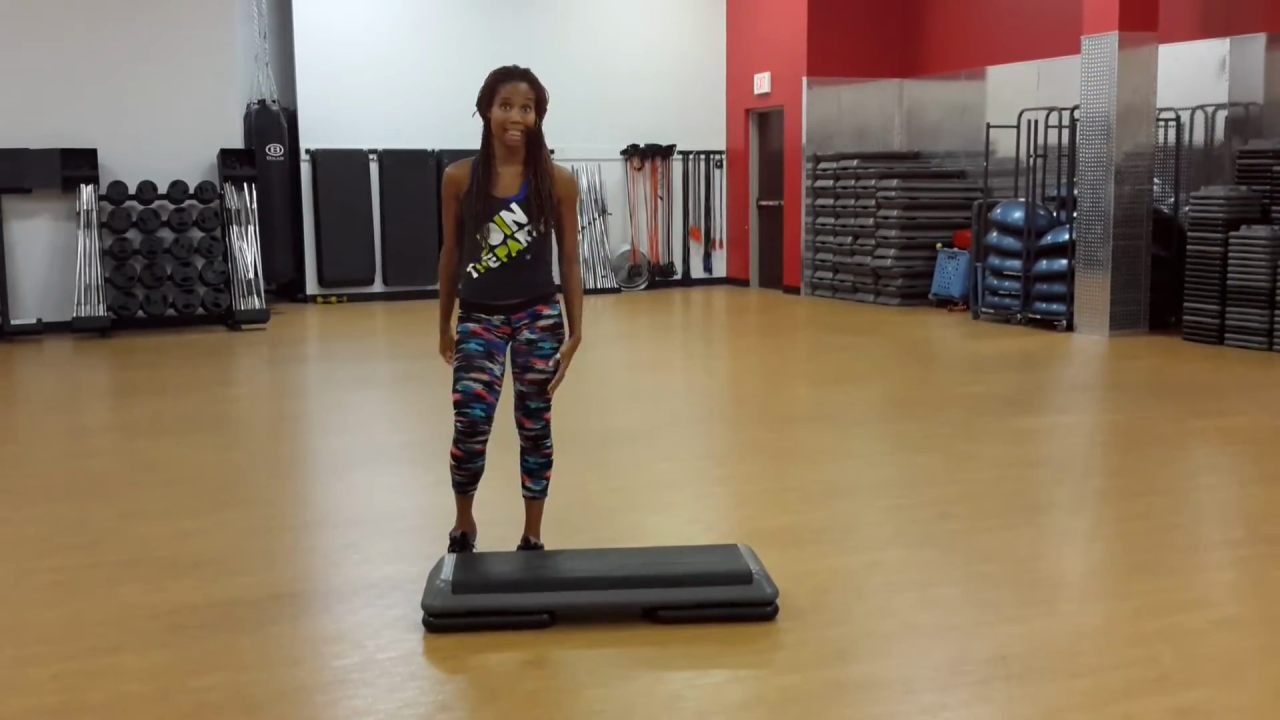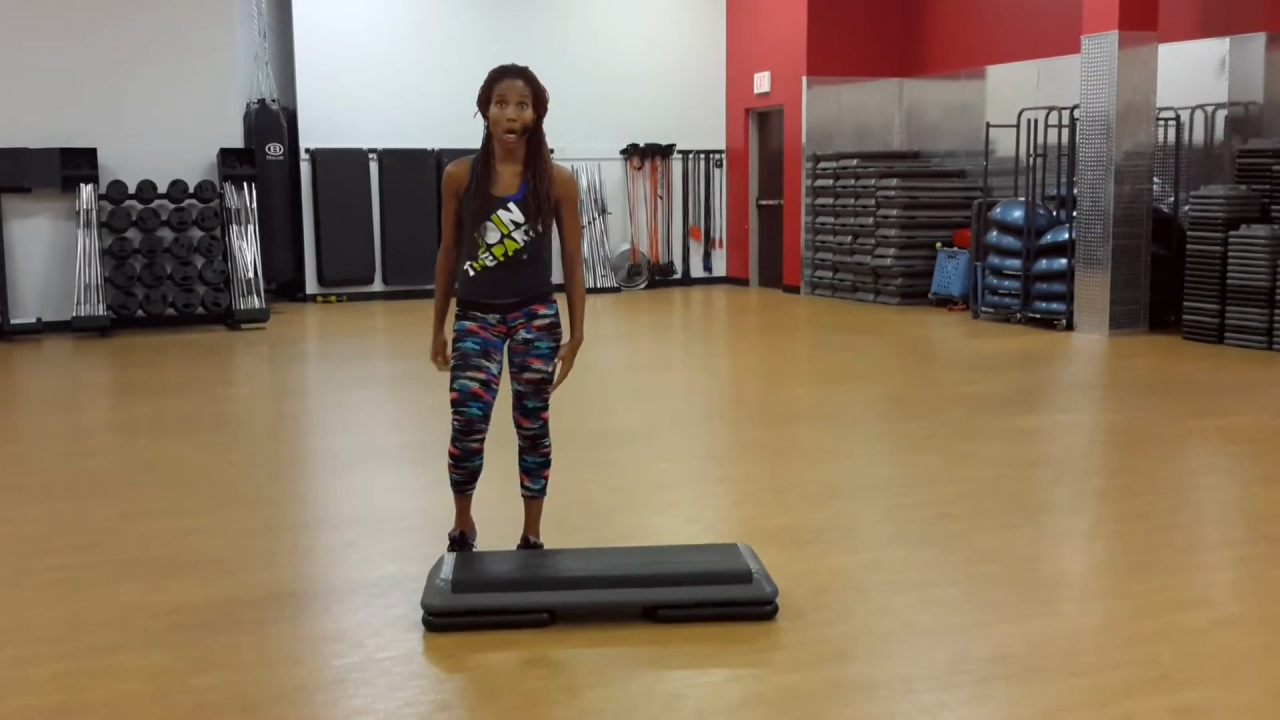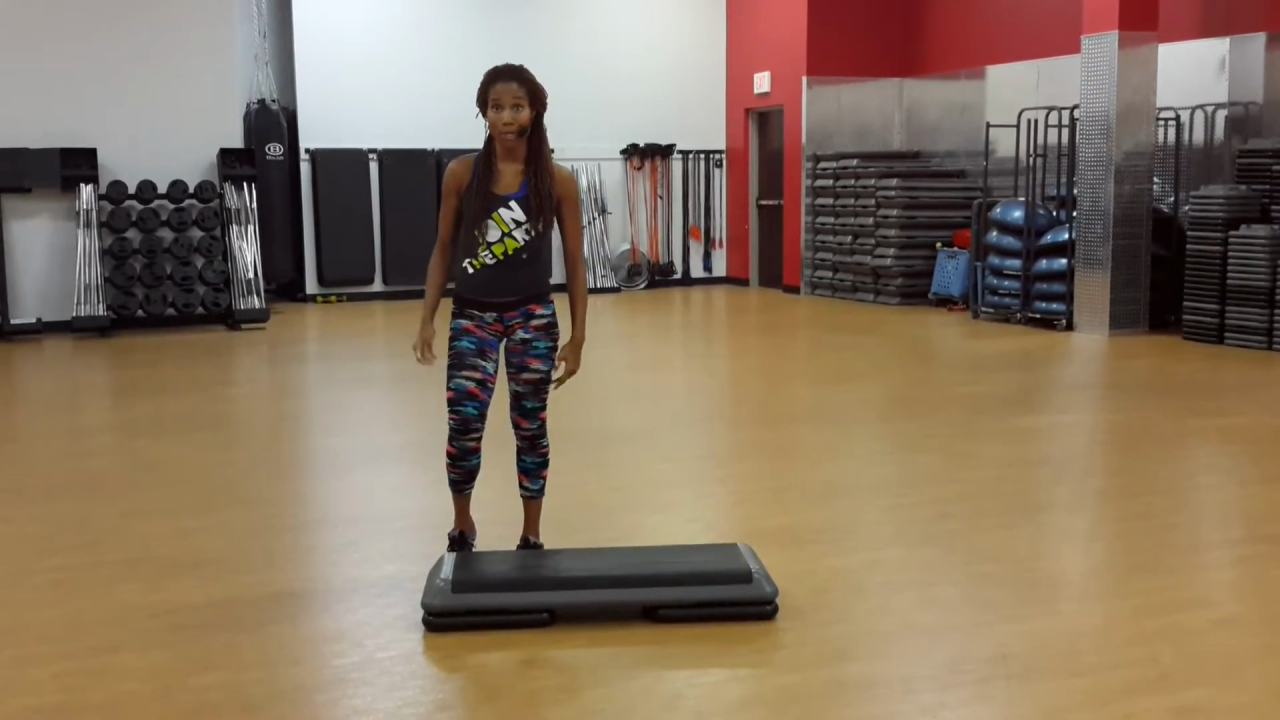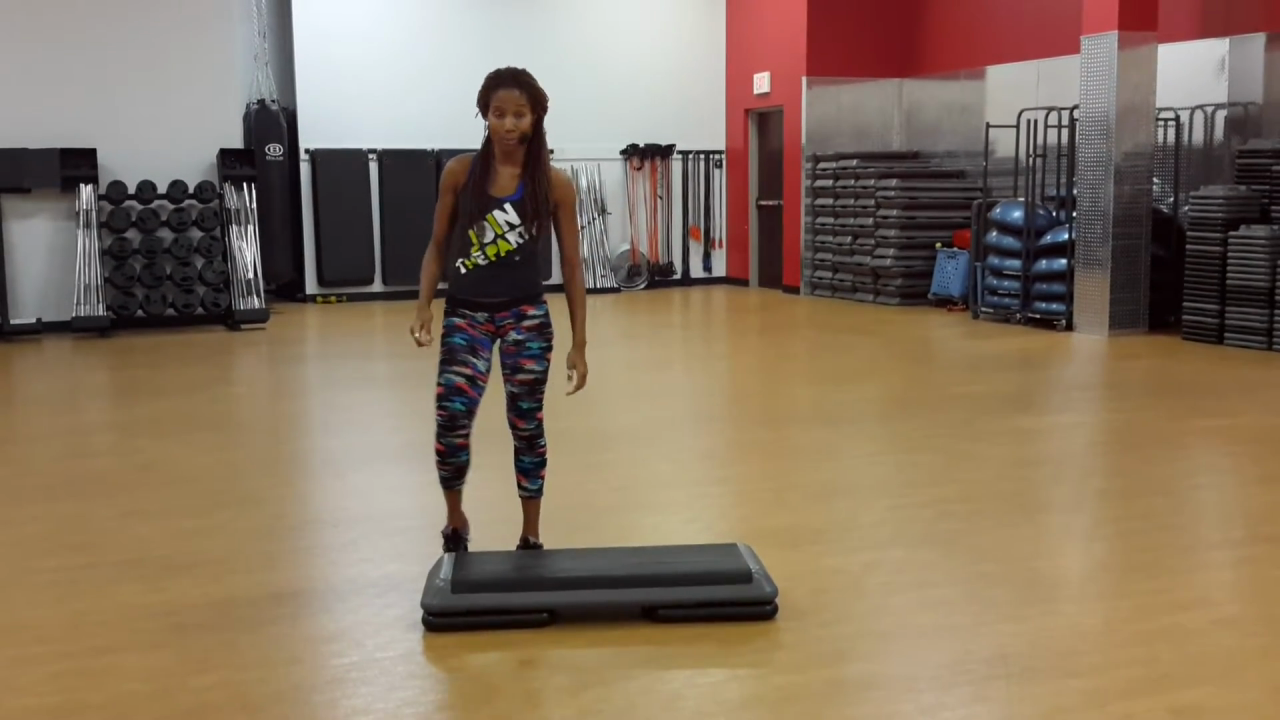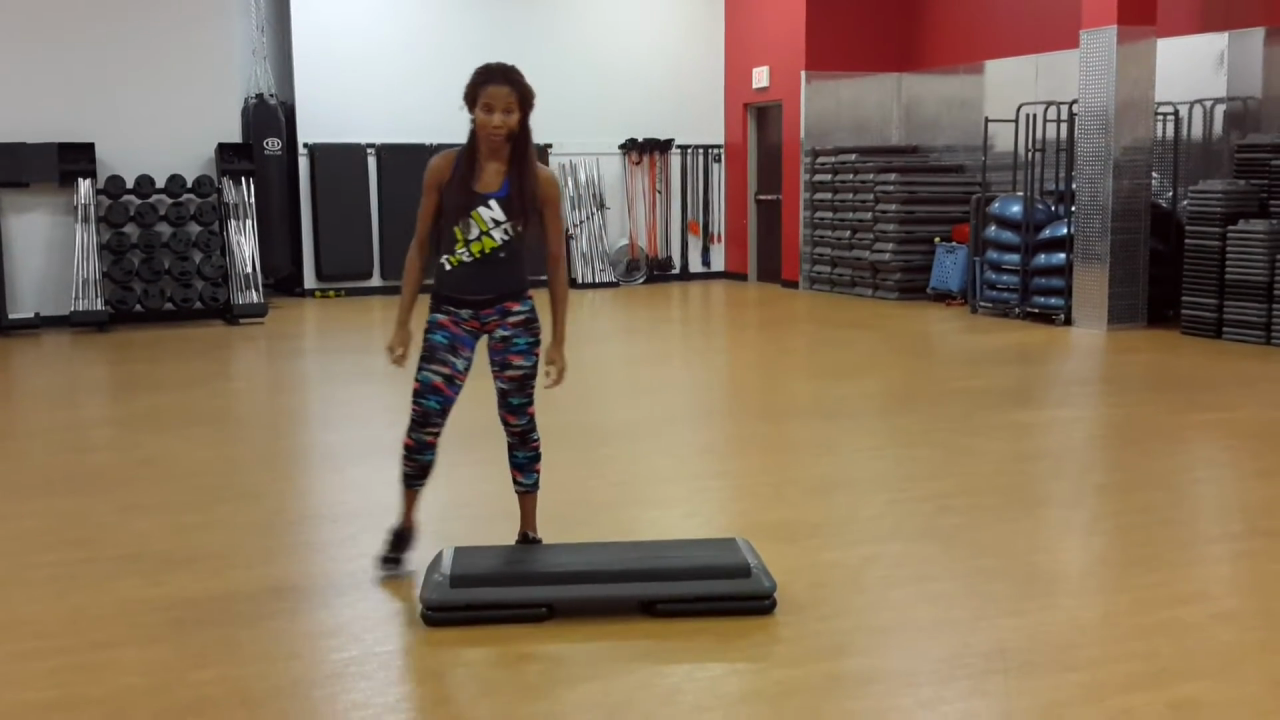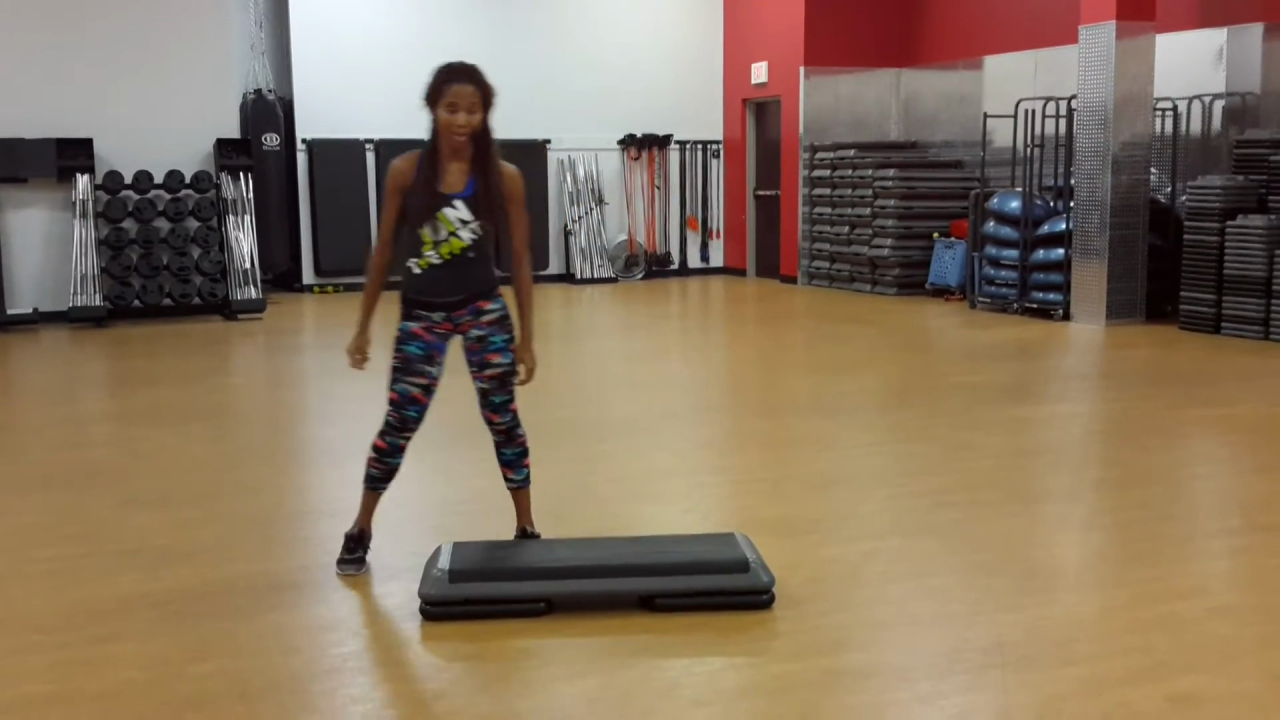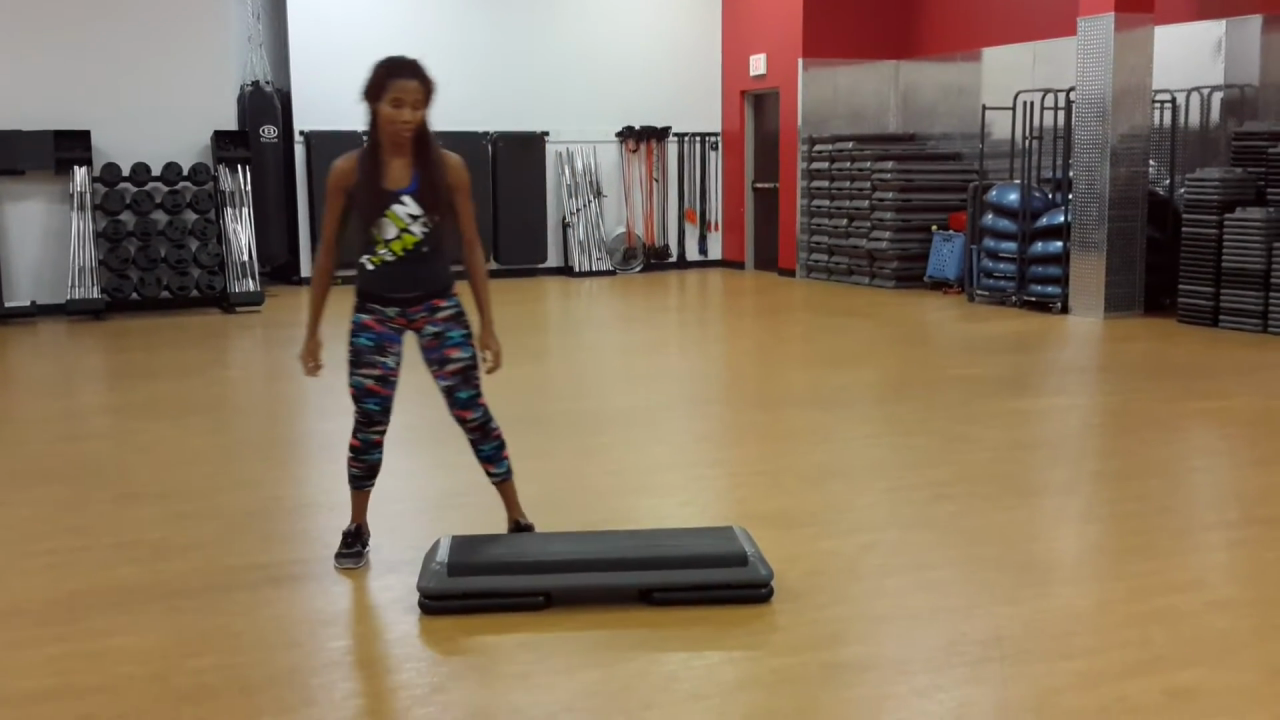
dt=0.2s
person 1, frame 1
left shoulder: (557, 180)
right shoulder: (460, 177)
left elbow: (569, 260)
right elbow: (451, 254)
left wrist: (574, 334)
right wrist: (444, 326)
left hip: (538, 316)
right hip: (479, 317)
left knee: (534, 427)
right knee: (471, 424)
left ankle: (532, 538)
right ankle: (463, 527)
person 1, frame 2
left shoulder: (556, 180)
right shoulder: (460, 175)
left elbow: (573, 260)
right elbow: (448, 253)
left wrist: (576, 335)
right wrist: (438, 328)
left hip: (535, 316)
right hip: (475, 316)
left knee: (533, 426)
right knee: (468, 423)
left ankle: (531, 536)
right ankle: (463, 527)
person 1, frame 3
left shoulder: (558, 180)
right shoulder: (461, 173)
left elbow: (574, 260)
right elbow: (444, 249)
left wrist: (577, 336)
right wrist: (427, 318)
left hip: (534, 315)
right hip: (473, 315)
left knee: (530, 426)
right knee: (465, 423)
left ankle: (531, 537)
right ankle: (463, 527)
person 1, frame 4
left shoulder: (555, 184)
right shoulder: (459, 172)
left elbow: (571, 265)
right elbow: (438, 246)
left wrist: (579, 344)
right wrist: (424, 307)
left hip: (526, 316)
right hip: (465, 313)
left knee: (526, 427)
right knee: (453, 420)
left ankle: (530, 537)
right ankle: (456, 522)
person 1, frame 5
left shoulder: (540, 179)
right shoulder: (443, 168)
left elbow: (555, 262)
right elbow: (421, 246)
left wrist: (559, 340)
right wrist: (403, 321)
left hip: (512, 311)
right hip: (450, 311)
left knee: (519, 423)
right knee: (425, 418)
left ankle: (529, 533)
right ankle: (405, 524)
person 1, frame 6
left shoulder: (503, 177)
right shoulder: (405, 171)
left elbow: (519, 258)
right elbow: (382, 250)
left wrist: (527, 336)
right wrist: (362, 326)
left hip: (484, 311)
right hip: (420, 314)
left knee: (503, 419)
right knee: (399, 423)
left ankle: (526, 527)
right ankle: (360, 529)
person 1, frame 7
left shoulder: (447, 167)
right shoulder: (348, 171)
left elbow: (471, 248)
right elbow: (327, 250)
left wrist: (487, 326)
right wrist: (313, 329)
left hip: (438, 305)
right hip: (374, 311)
left knee: (473, 414)
right knee: (369, 421)
left ankle: (517, 519)
right ankle: (356, 527)
